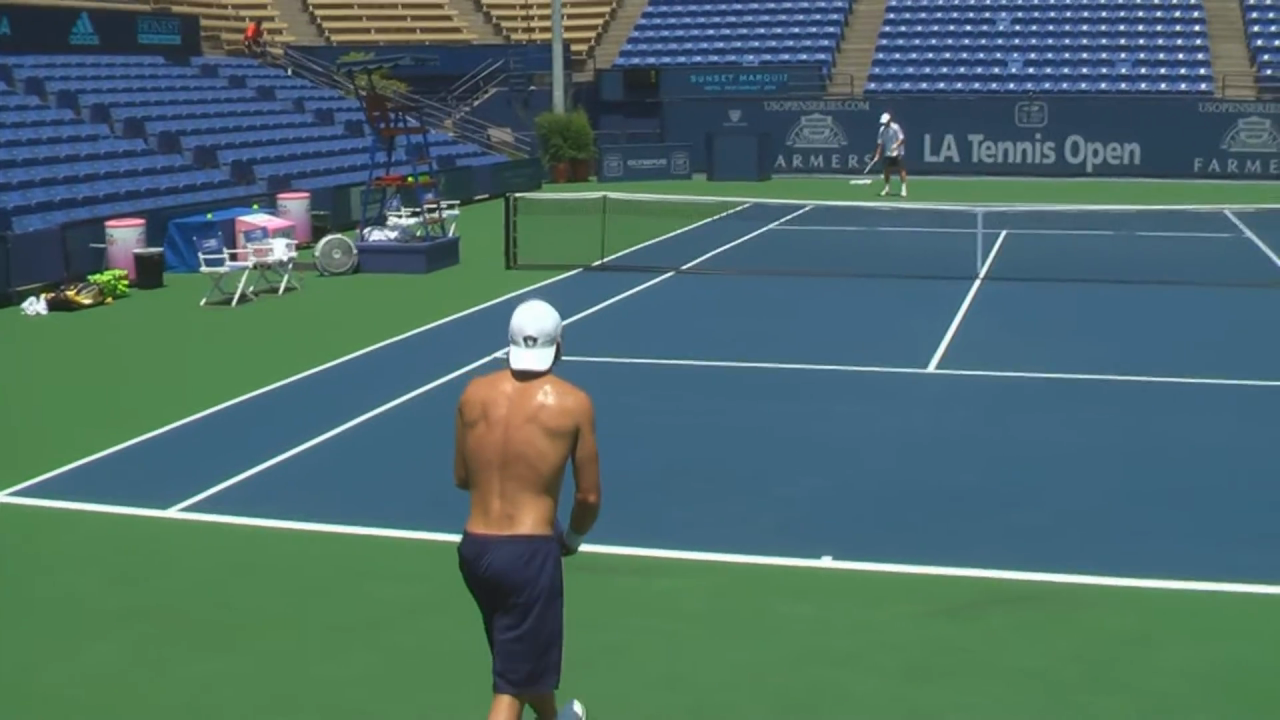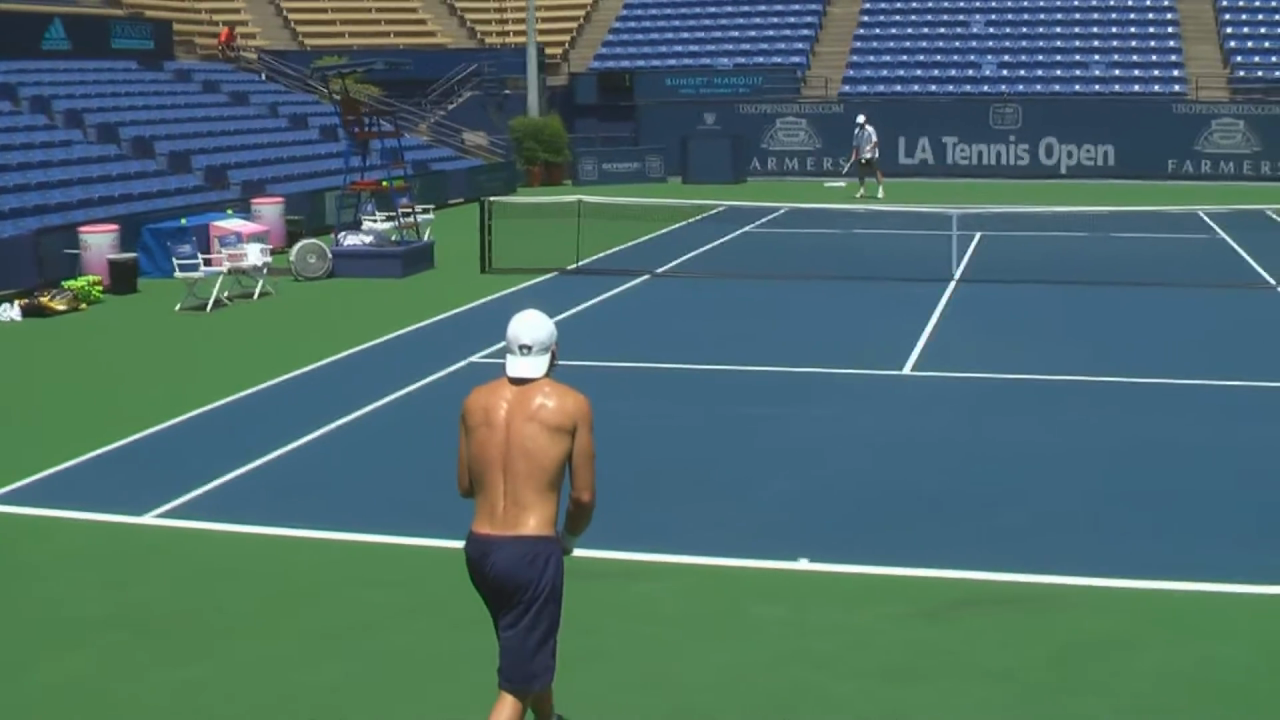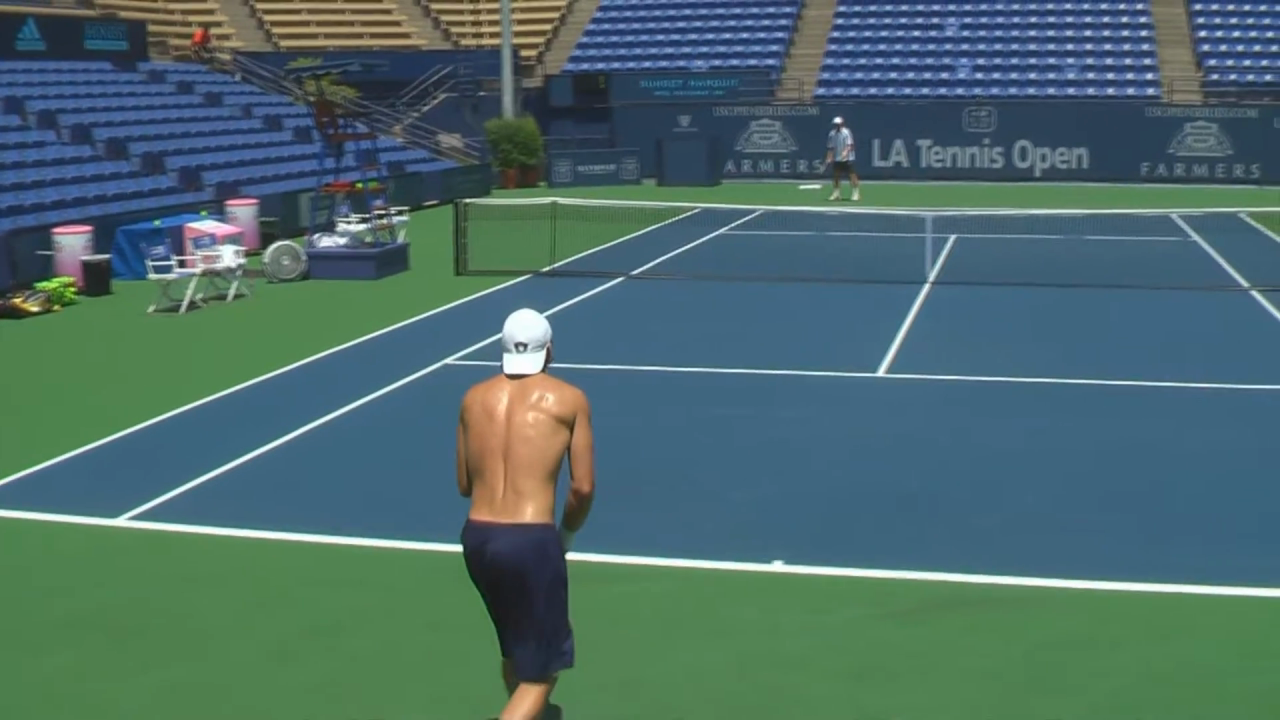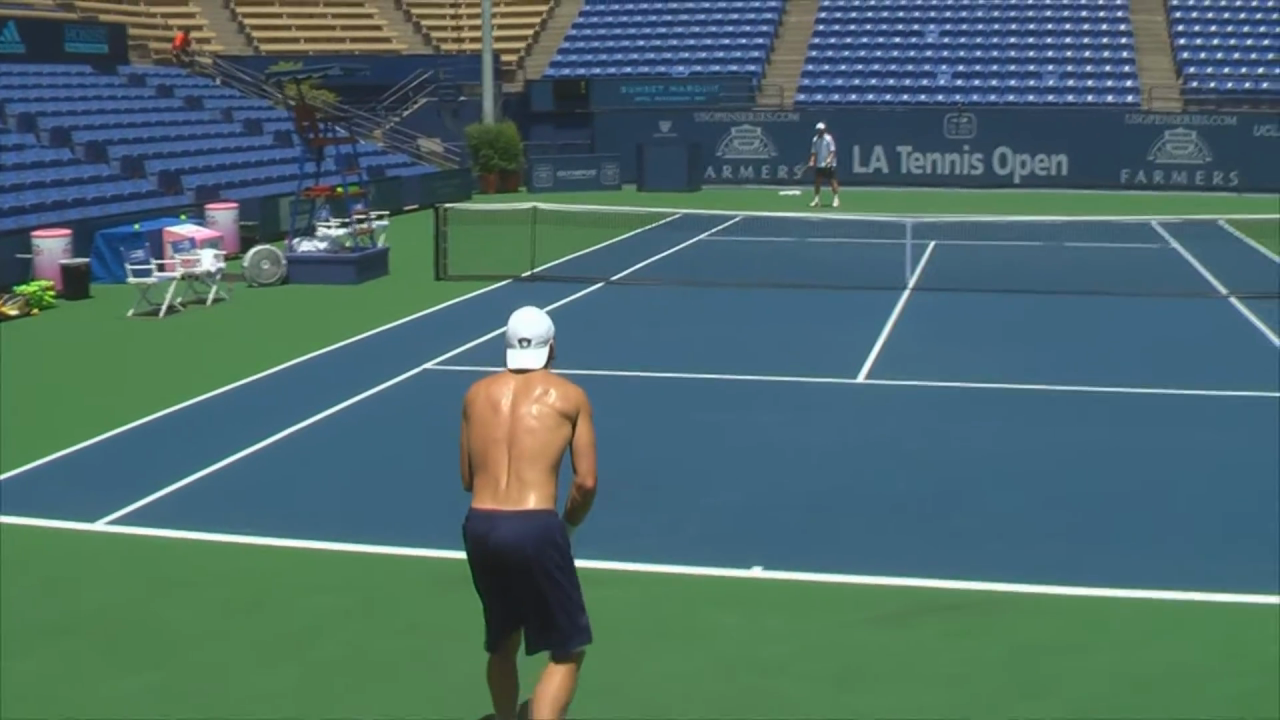
dt=0.5s
person 1, frame 1
left shoulder: (474, 393)
right shoulder: (572, 402)
left elbow: (462, 478)
right elbow: (589, 496)
right wrist: (573, 537)
left hip: (474, 547)
right hip: (528, 552)
left knee: (519, 656)
person 1, frame 2
left shoulder: (476, 401)
right shoulder: (570, 404)
left elbow: (466, 486)
right elbow: (583, 496)
right wrist: (568, 538)
left hip: (480, 548)
right hip: (531, 552)
left knee: (529, 656)
person 1, frame 3
left shoulder: (474, 398)
right shoulder: (568, 399)
left elbow: (464, 484)
right elbow: (583, 487)
right wrist: (566, 533)
left hip: (477, 537)
right hip: (531, 540)
left knee: (516, 650)
right knee: (541, 673)
person 1, frame 4
left shoulder: (477, 393)
right shoulder: (569, 396)
right elbow: (586, 482)
right wrist: (567, 525)
left hip: (479, 527)
right hip: (535, 529)
left knee: (502, 646)
right knee: (567, 652)
